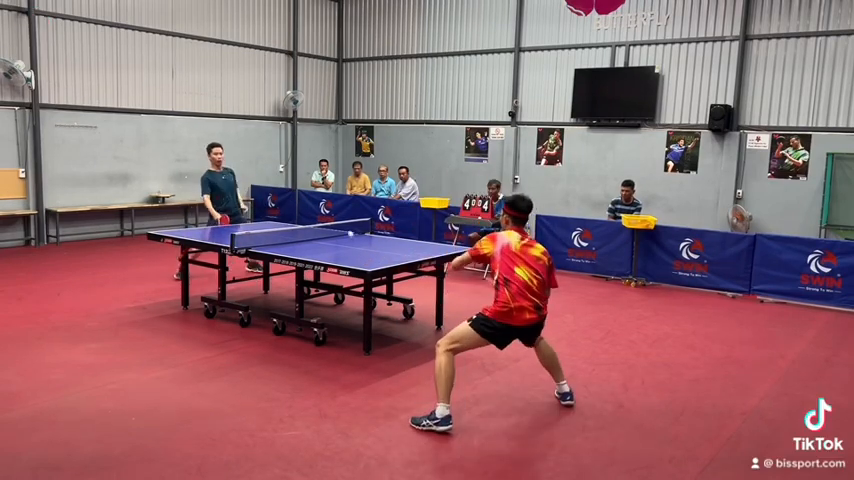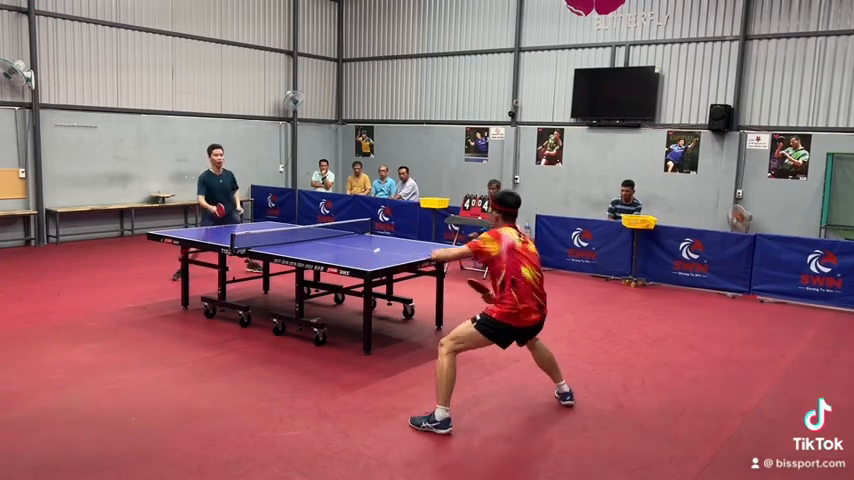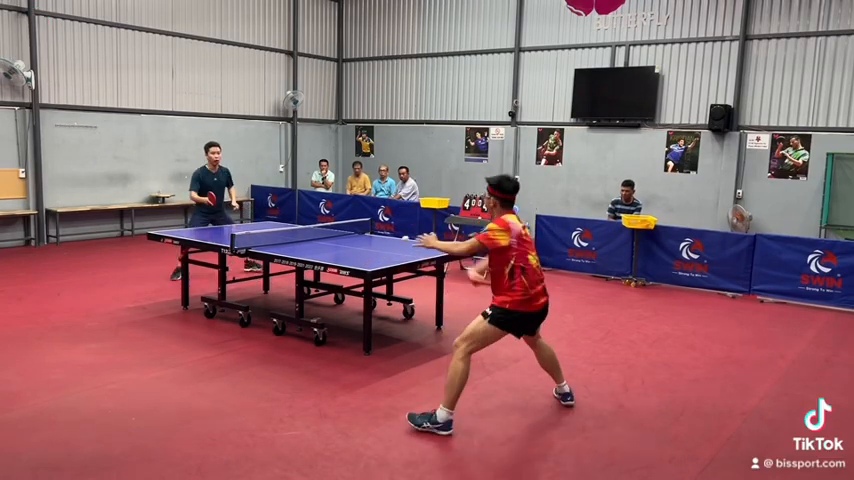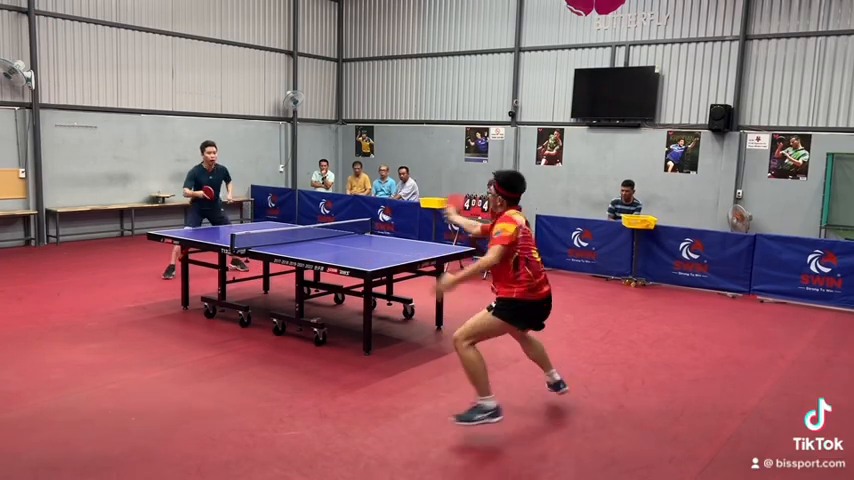
dt=0.1s
person 1, frame 1
left shoulder: (495, 240)
right shoulder: (542, 251)
left elbow: (459, 262)
right elbow: (546, 293)
left wrist: (454, 263)
left hip: (503, 316)
right hip: (534, 317)
left knee: (444, 347)
right knee: (538, 342)
left ankle: (442, 414)
right ankle: (564, 390)
person 1, frame 2
left shoulder: (496, 237)
right shoulder: (529, 244)
left elbow: (453, 254)
left wrist: (436, 254)
left hip: (506, 316)
right hip: (535, 316)
left knee: (447, 346)
right knee: (533, 342)
left ankle: (441, 417)
right ankle: (564, 390)
person 1, frame 3
left shoulder: (503, 225)
right shoulder: (517, 226)
left elbow: (465, 248)
left wrist: (434, 244)
right wrist: (475, 271)
left hip: (515, 306)
right hip: (537, 304)
left knee: (461, 349)
right knee: (535, 341)
left ankle: (443, 417)
right ankle: (564, 390)
person 1, frame 4
left shoulder: (507, 221)
right shoulder: (514, 219)
left elbow: (492, 260)
right elbow: (479, 229)
left wrist: (454, 280)
right wrist: (455, 217)
left hip: (521, 298)
right hip: (539, 297)
left knee: (462, 340)
right knee: (521, 335)
left ankle: (488, 405)
right ankle: (554, 379)
person 2, frame 1
left shoulder: (230, 172)
right shoulder: (207, 177)
right elbow: (206, 199)
left wrist: (241, 203)
right wrist: (214, 214)
left hip: (235, 214)
right hip: (217, 215)
left ankle: (252, 263)
person 2, frame 2
left shoulder: (229, 174)
right shoulder: (204, 177)
left elbow: (235, 191)
right elbow: (200, 199)
left wrist: (238, 205)
right wrist: (211, 207)
left hip: (229, 215)
right hip: (210, 216)
left ankle: (252, 263)
person 2, frame 3
left shoulder: (225, 172)
right shoulder: (199, 174)
left elbow: (231, 187)
right elbow: (193, 196)
left wrist: (234, 201)
right wrist: (203, 199)
left hip: (219, 212)
right hip: (202, 213)
left ankle: (248, 262)
right ankle: (179, 268)
person 2, frame 4
left shoulder: (221, 169)
right shoulder: (194, 172)
left elbow: (229, 182)
right elbow: (186, 192)
left wrist: (229, 194)
right wrist: (197, 193)
left hip: (215, 209)
right hip: (197, 209)
left ankle: (235, 260)
right ankle: (172, 266)
